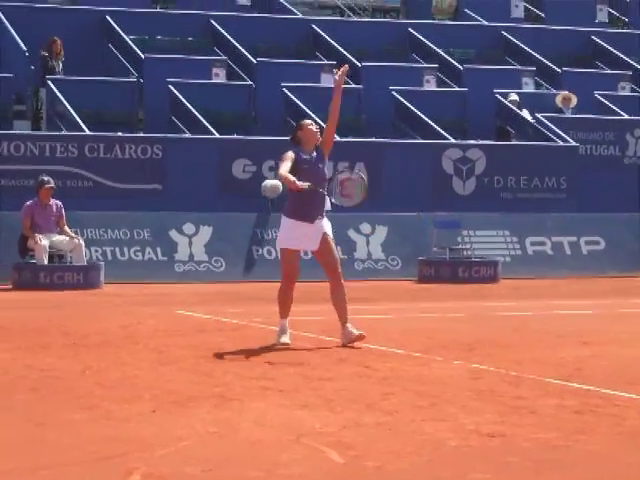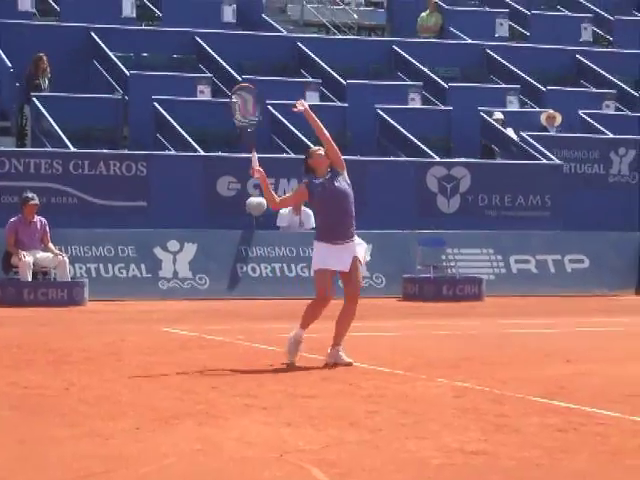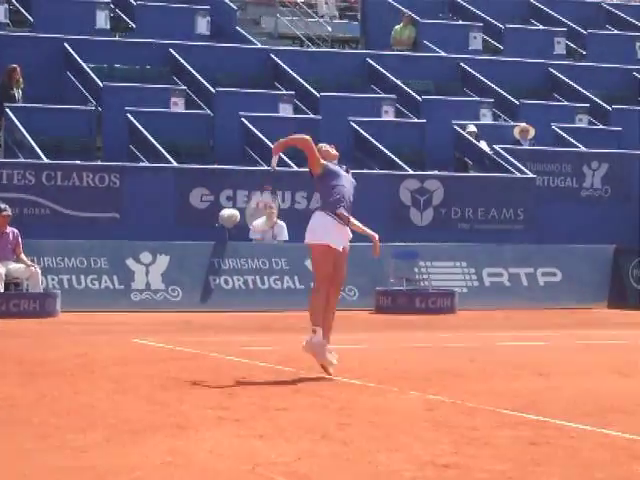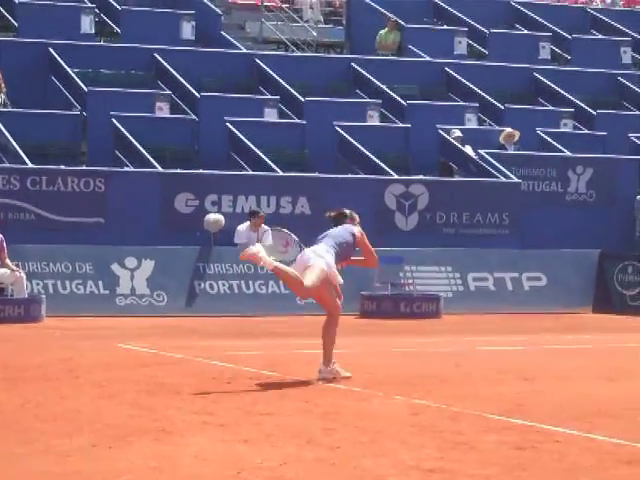
dt=0.4s
person 1, frame 1
left shoulder: (322, 153)
right shoulder: (292, 156)
left elbow: (332, 120)
right elbow: (282, 173)
left wrist: (338, 87)
right wrist: (293, 182)
left hip: (318, 223)
right hip: (294, 224)
left knee: (336, 273)
right knee: (289, 278)
left ankle: (346, 329)
right ankle: (283, 328)
person 1, frame 2
left shoulder: (340, 171)
right shoulder: (308, 187)
left elbow: (326, 138)
right elbow: (276, 204)
left wrist: (308, 114)
right wrist: (263, 180)
left hip: (350, 245)
right hip: (326, 247)
left knee: (353, 297)
right knee: (323, 297)
left ankle: (335, 350)
right ankle: (298, 335)
person 1, frame 3
left shoulder: (345, 176)
right shoulder: (321, 167)
left elbow: (345, 216)
right elbow: (305, 140)
left wrist: (370, 234)
right wrist: (279, 146)
left hip: (340, 232)
right hip: (324, 224)
left knee: (335, 290)
right knee: (321, 284)
left ankle: (323, 344)
right ankle: (316, 337)
person 1, frame 4
left shoulder: (331, 233)
right shoulder: (356, 231)
right elbow: (373, 262)
right wrist: (348, 261)
left hip: (307, 259)
right hip: (320, 257)
left knee: (335, 310)
right knee: (304, 289)
left ankle: (327, 367)
right ankle: (263, 257)
